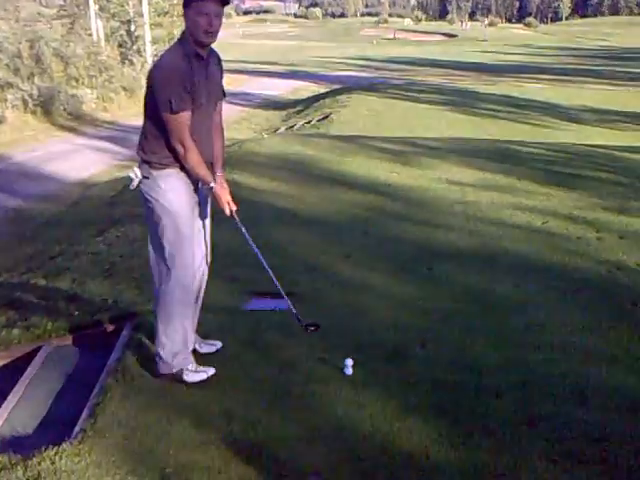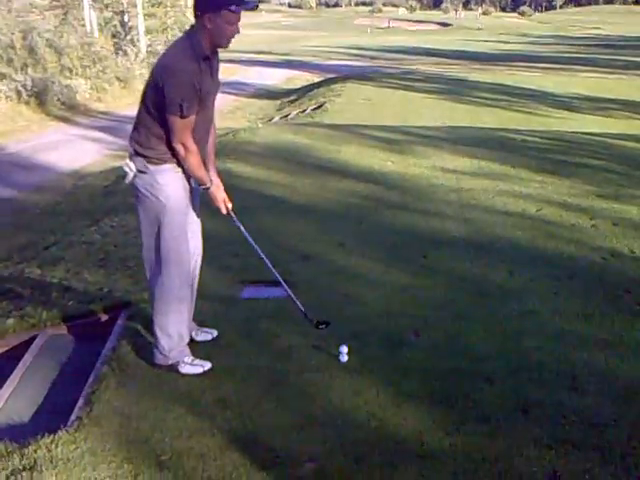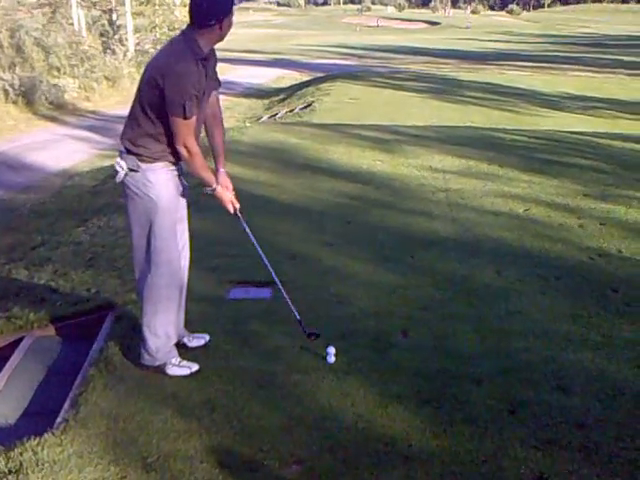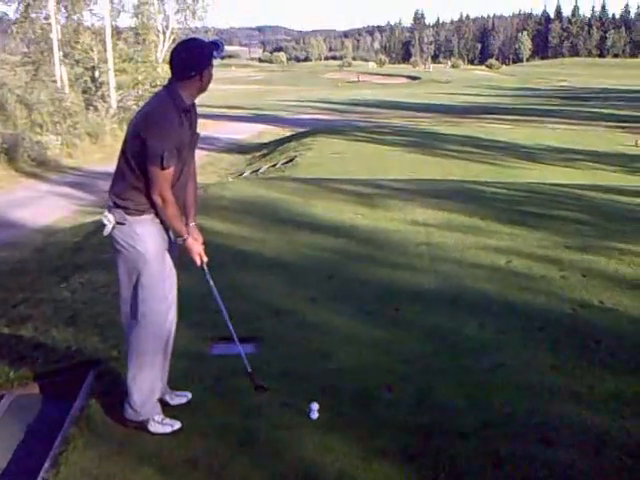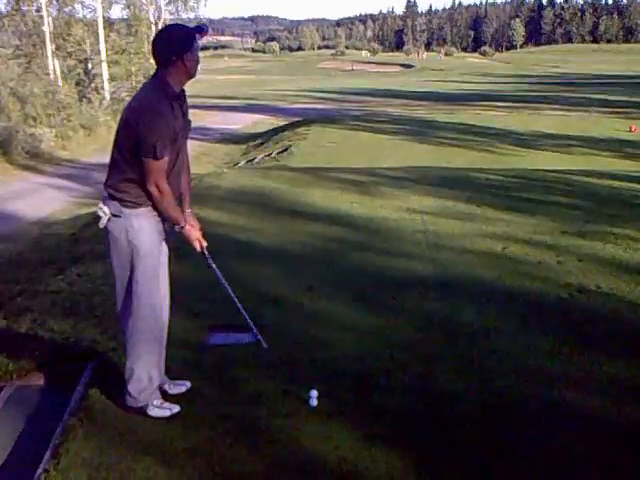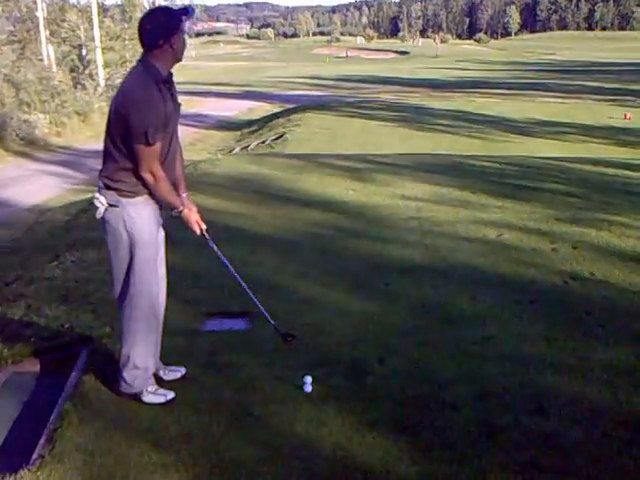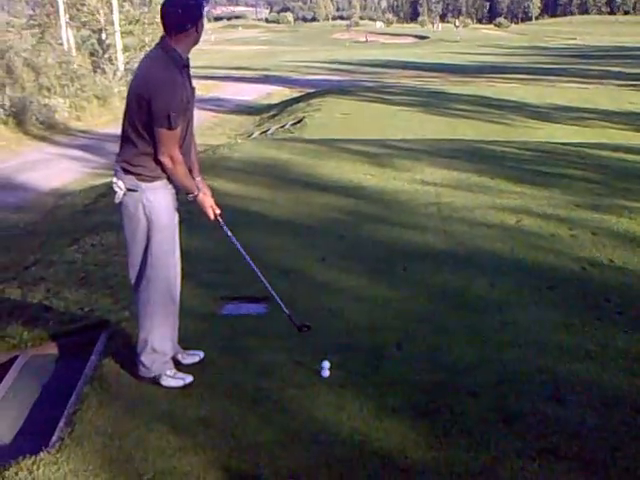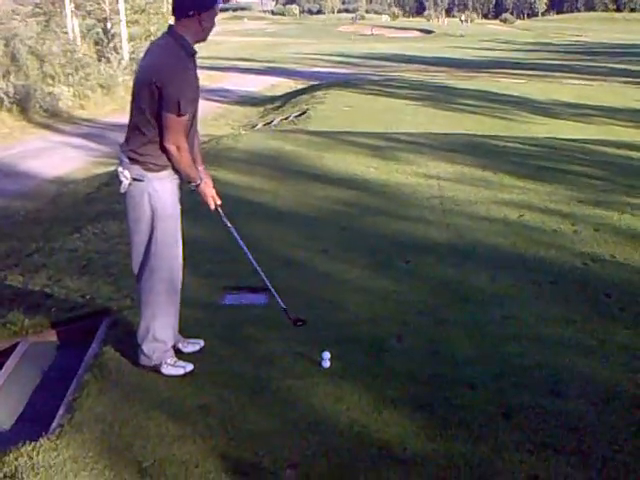
dt=0.5s
person 1, frame 1
left shoulder: (213, 61)
right shoulder: (170, 67)
right elbow: (181, 142)
left wrist: (219, 175)
right wrist: (212, 184)
left hip: (196, 175)
right hip: (167, 178)
left knee: (198, 263)
right knee: (179, 268)
left ankle: (186, 335)
right ankle: (173, 358)
person 1, frame 2
left shoulder: (210, 55)
right shoulder: (179, 67)
right elbow: (182, 143)
left wrist: (213, 172)
right wrist: (209, 186)
left hip: (181, 168)
right hip: (160, 171)
left knee: (189, 253)
right knee: (174, 261)
left ankle: (182, 324)
right ankle: (170, 349)
person 1, frame 3
left shoulder: (205, 55)
right shoulder: (179, 68)
left elbow: (212, 113)
right elbow: (185, 144)
left wrist: (222, 169)
right wrist: (214, 187)
left hip: (165, 164)
right hip: (149, 169)
left knee: (176, 256)
right knee: (162, 261)
left ankle: (173, 330)
right ankle: (157, 351)
person 1, frame 4
left shoulder: (186, 109)
right shoulder: (162, 118)
left elbow: (188, 169)
right elbow: (160, 194)
left wrist: (191, 224)
right wrist: (185, 238)
left hip: (156, 220)
right hip: (137, 222)
left knee: (164, 310)
right knee: (151, 315)
left ankle: (156, 388)
right ankle: (141, 407)
person 1, frame 5
left shoulder: (176, 96)
right shoulder: (153, 109)
left elbow: (181, 156)
right elbow: (155, 184)
left wrist: (188, 211)
right wrist: (183, 225)
left hip: (150, 211)
right hip: (132, 214)
left knee: (157, 301)
right knee: (145, 305)
left ankle: (154, 376)
right ankle: (140, 393)
person 1, frame 6
left shoulder: (162, 80)
right shoulder: (143, 94)
left elbow: (172, 142)
right elbow: (149, 170)
left wrist: (185, 195)
right wrist: (181, 209)
left hip: (145, 199)
right hip: (129, 203)
left knee: (152, 288)
right knee: (142, 292)
left ankle: (149, 363)
right ankle: (135, 379)
person 1, frame 7
left shoulder: (167, 62)
right shoulder: (167, 79)
left elbow: (183, 132)
right elbow: (167, 154)
left wrist: (198, 178)
right wrist: (196, 193)
left hip: (155, 182)
right hip: (146, 186)
left knee: (166, 272)
right knee: (157, 276)
left ankle: (167, 346)
right ankle: (154, 362)
person 1, frame 8
left shoulder: (167, 48)
right shoulder: (177, 66)
right elbow: (173, 143)
left wrist: (201, 169)
right wrist: (198, 182)
left hip: (155, 170)
right hip: (151, 175)
left knee: (169, 262)
right knee: (160, 266)
left ankle: (167, 335)
right ankle: (154, 350)
